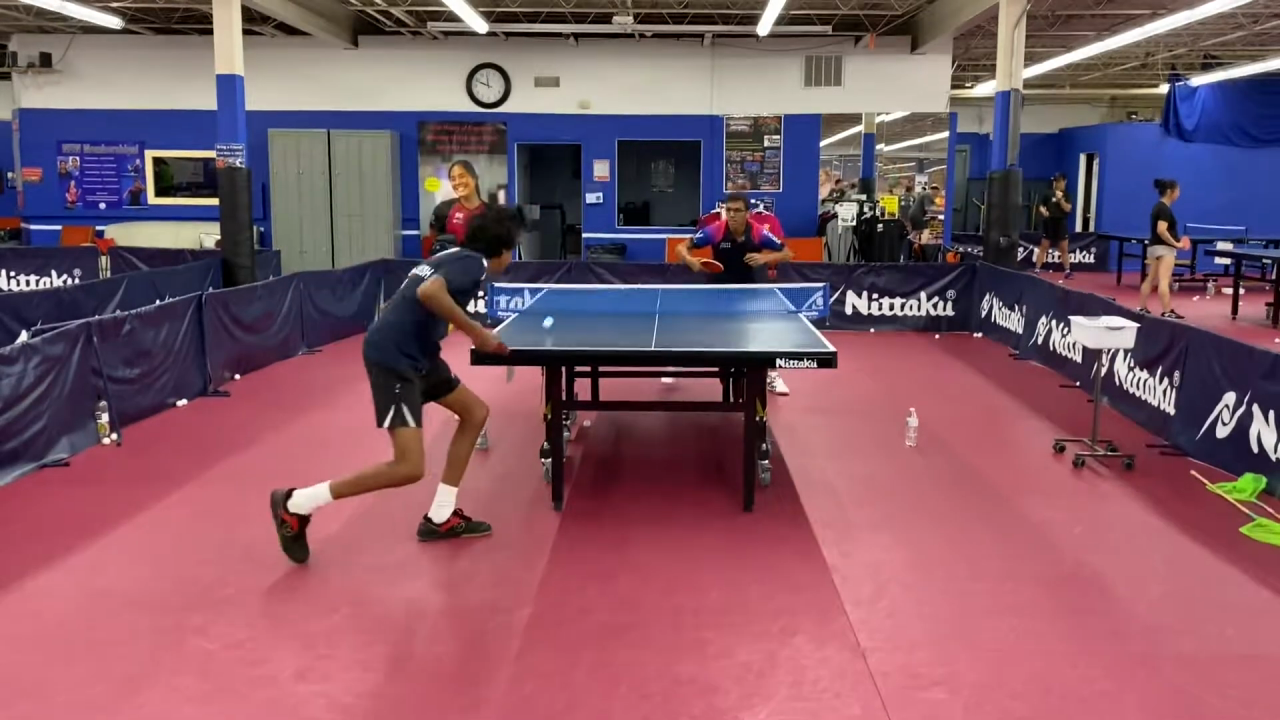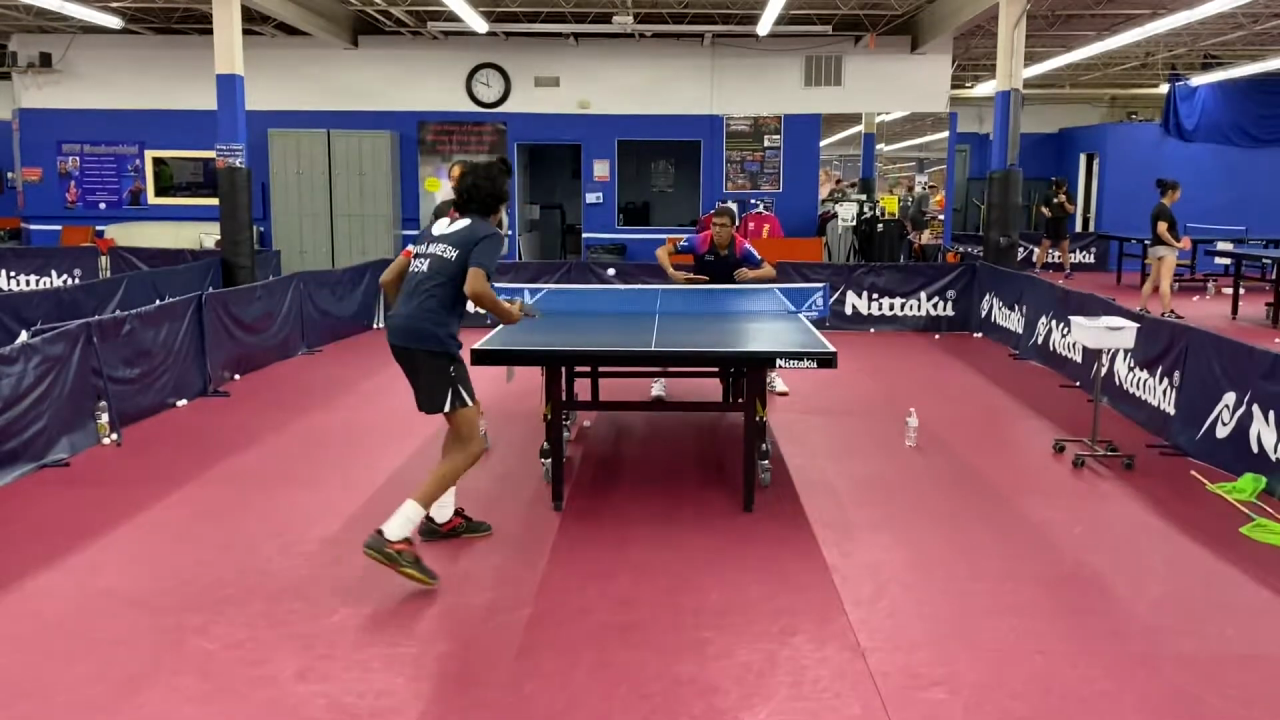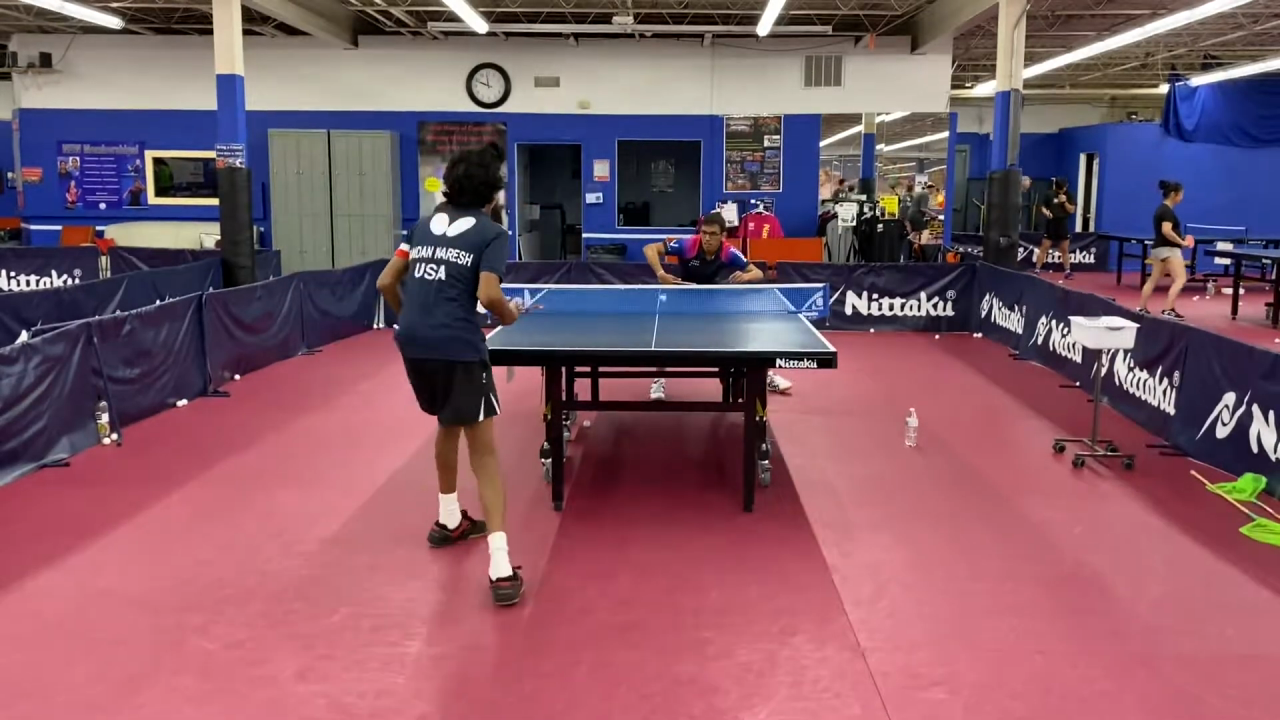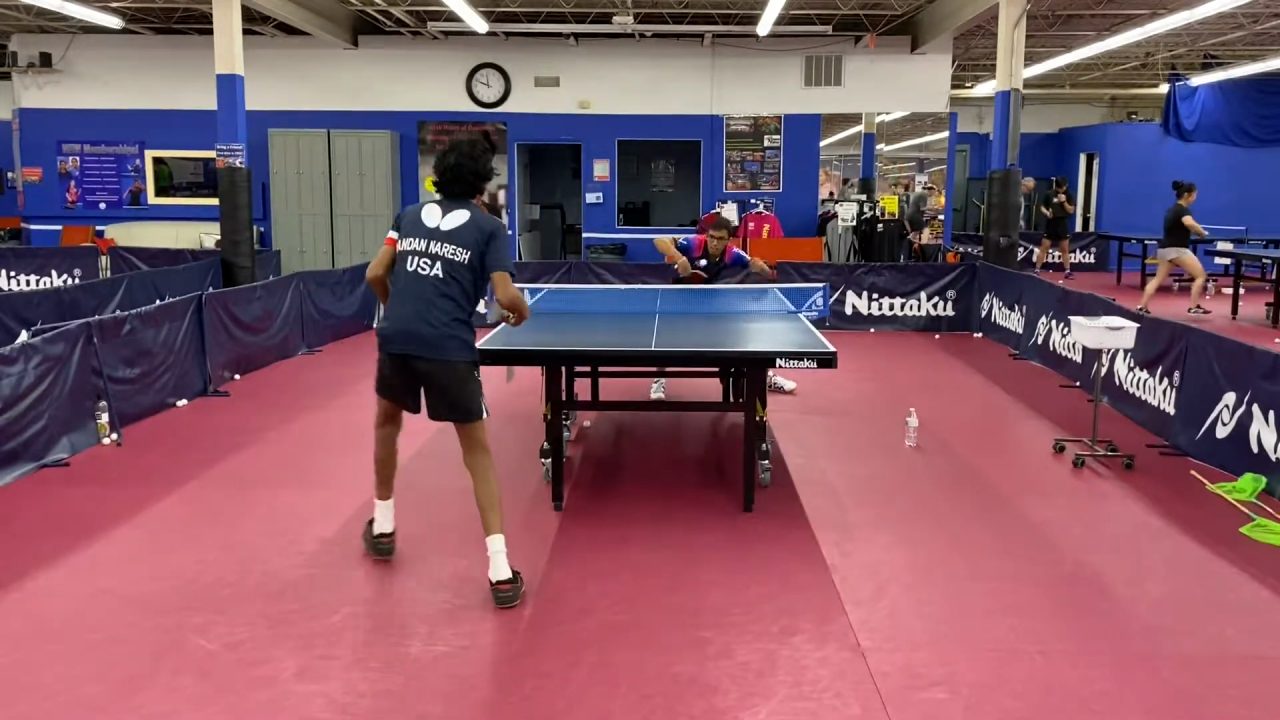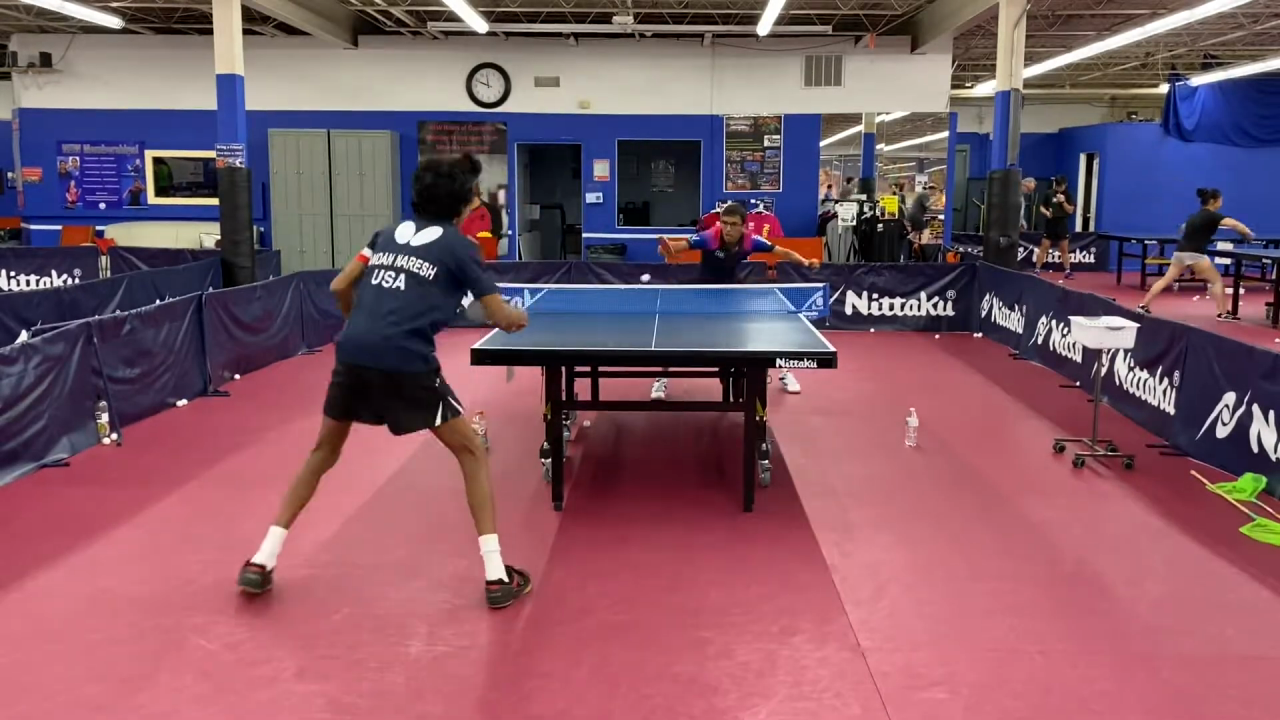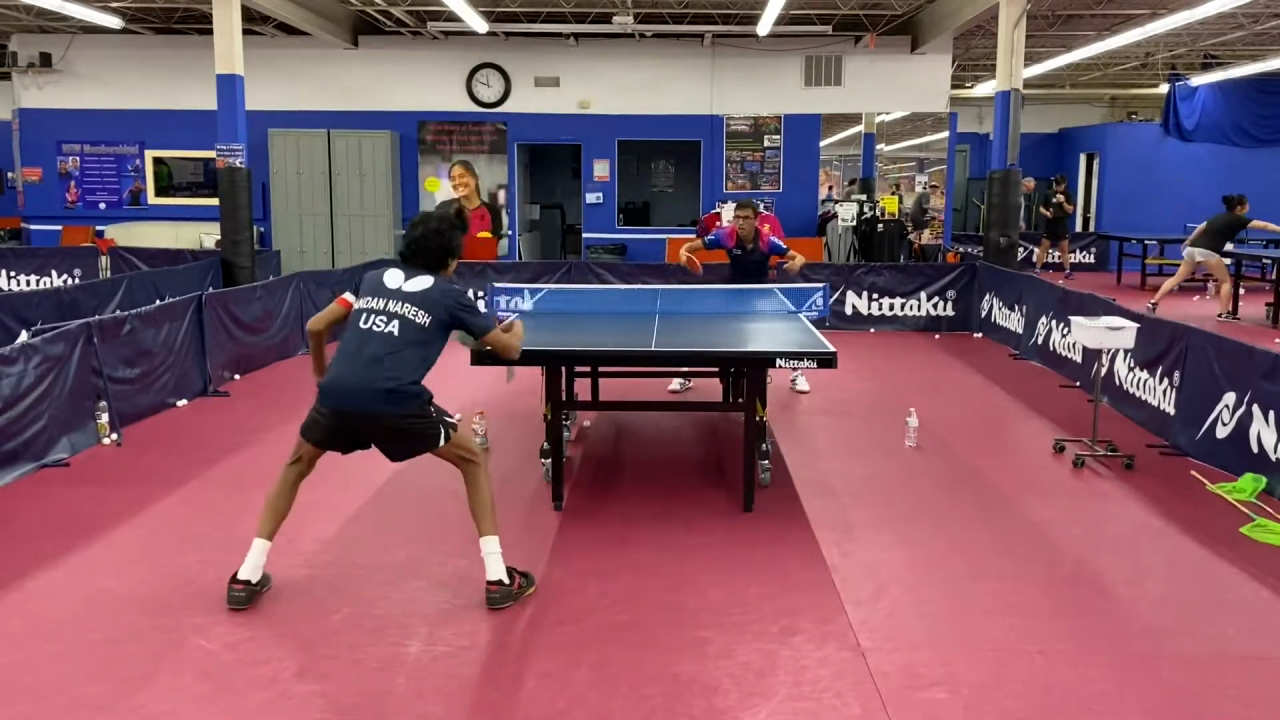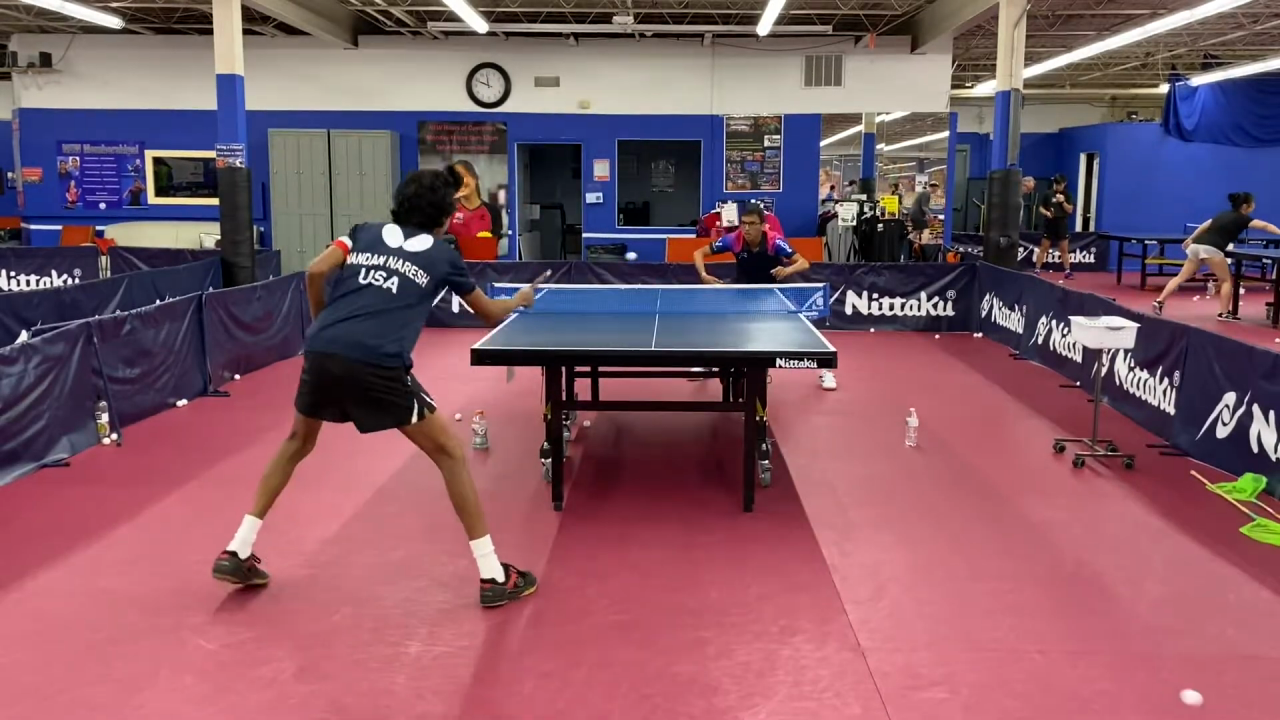
dt=0.2s
person 1, frame 1
left shoulder: (453, 258)
right shoulder: (473, 264)
left elbow: (404, 303)
right elbow: (428, 293)
right wrist: (479, 336)
left hip: (410, 354)
right hip: (394, 358)
left knee: (476, 413)
right knee: (408, 468)
left ankle: (441, 516)
right ankle: (298, 505)
person 1, frame 2
left shoulder: (436, 228)
right shoulder: (487, 235)
left elbow: (388, 279)
right elbow: (474, 289)
right wrist: (506, 312)
left hip: (401, 333)
right hip: (431, 339)
left knee: (463, 417)
right knee: (471, 444)
left ankle: (441, 516)
right ankle: (393, 535)
person 1, frame 3
left shoulder: (422, 226)
right shoulder: (492, 234)
left elbow: (385, 284)
right elbow: (491, 295)
right wrist: (509, 314)
left hip: (412, 344)
right hip: (458, 348)
left knee: (450, 424)
right knee: (485, 453)
left ankle: (449, 519)
right ankle: (500, 569)
person 1, frame 4
left shoulder: (410, 216)
right shoulder: (489, 228)
left elbow: (375, 275)
right elbow: (506, 297)
right wrist: (517, 314)
left hip: (396, 340)
right hip: (448, 347)
left knee: (387, 424)
right knee: (479, 455)
left ankle: (382, 528)
right ankle: (502, 573)
person 1, frame 5
left shoulder: (389, 235)
right shoulder: (459, 247)
left elbow: (340, 286)
right elbow: (508, 320)
right wrist: (517, 315)
left hip: (354, 352)
right hip: (406, 362)
left knee: (324, 452)
right knee: (473, 453)
left ankle: (262, 561)
right ankle: (496, 574)
person 1, frame 6
left shoulder: (370, 280)
right shoulder: (448, 296)
left elbow: (315, 328)
right elbow: (507, 350)
left wrist: (322, 371)
right wrist: (515, 334)
left hip: (338, 394)
right hip: (396, 403)
left knee: (297, 464)
right knee: (472, 459)
left ankle: (248, 575)
right ankle: (498, 577)
person 1, frame 7
left shoulder: (365, 233)
right shoulder: (442, 256)
left elbow: (316, 271)
right elbow: (492, 314)
right wrist: (523, 298)
left hip: (324, 352)
right hip: (378, 365)
left knee: (297, 445)
right knee: (450, 455)
left ankle: (237, 552)
right ankle: (492, 574)
person 2, frame 1
left shoulder: (759, 233)
right shoulder: (714, 231)
left elbow: (788, 254)
right elbow: (681, 247)
left wrist: (766, 257)
right wrist: (690, 260)
left hip: (747, 286)
right hip: (717, 284)
left ankle: (771, 375)
person 2, frame 2
left shoulder: (742, 247)
right shoulder: (699, 242)
left elbow: (771, 273)
right elbow: (662, 251)
left wrist: (752, 274)
right wrist: (671, 272)
left ankle: (769, 377)
right ankle: (660, 380)
person 2, frame 3
left shoulder: (729, 253)
right shoulder: (687, 245)
left elbow: (759, 274)
right elbow: (650, 249)
left wrist: (745, 277)
right wrist: (660, 273)
left ankle: (766, 376)
right ankle: (659, 380)
person 2, frame 4
left shoulder: (732, 253)
right shoulder: (693, 243)
left elbow: (765, 270)
right elbow: (660, 241)
left wrist: (761, 267)
right wrist: (679, 258)
left ankle: (767, 377)
right ankle: (660, 380)
person 2, frame 5
left shoulder: (751, 241)
right shoulder: (709, 237)
left elbow: (782, 252)
right elbow: (677, 247)
left wrist: (805, 262)
right wrist: (668, 247)
left ankle: (784, 374)
right ankle: (664, 378)
person 2, frame 6
left shoulder: (768, 239)
right shoulder: (725, 236)
left elbow: (798, 258)
right elbow: (690, 247)
left wrist: (796, 264)
right wrist: (684, 255)
left ankle: (797, 375)
right ankle: (687, 374)
person 2, frame 7
left shoulder: (775, 241)
right shoulder: (732, 240)
left elbow: (804, 264)
right elbow: (698, 253)
left wrist: (787, 270)
right wrist: (704, 275)
left ankle: (824, 371)
